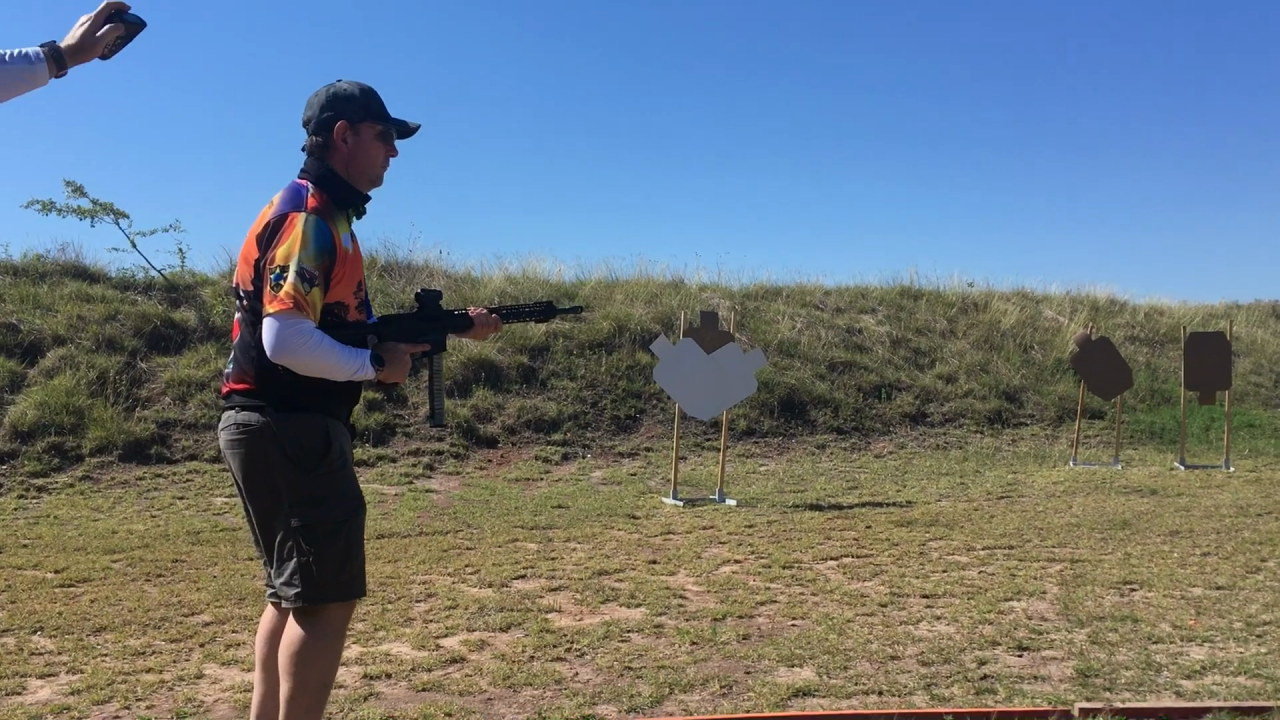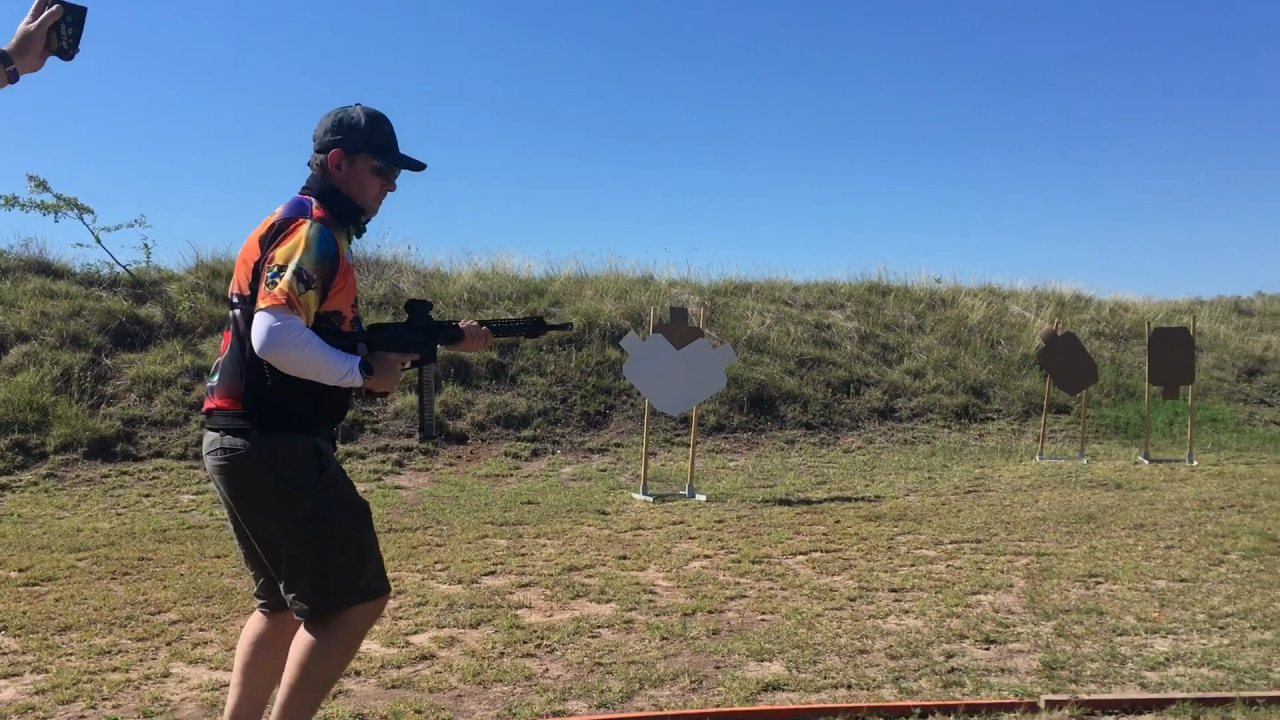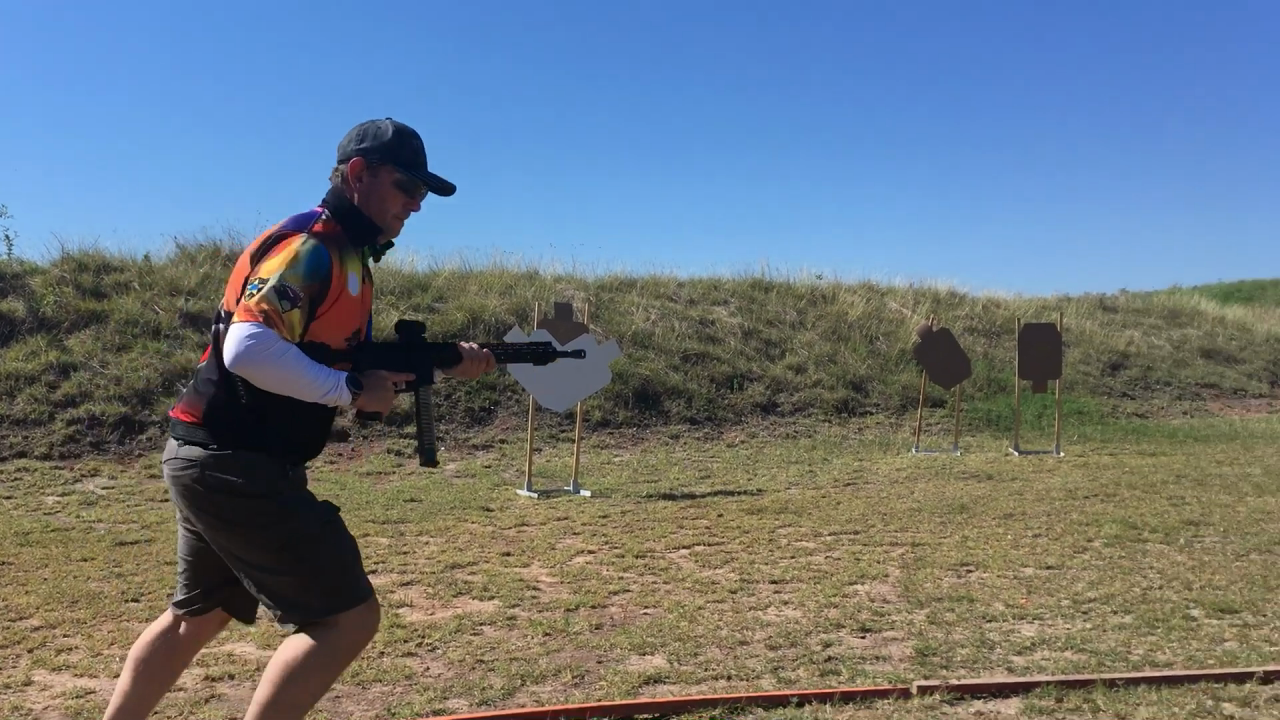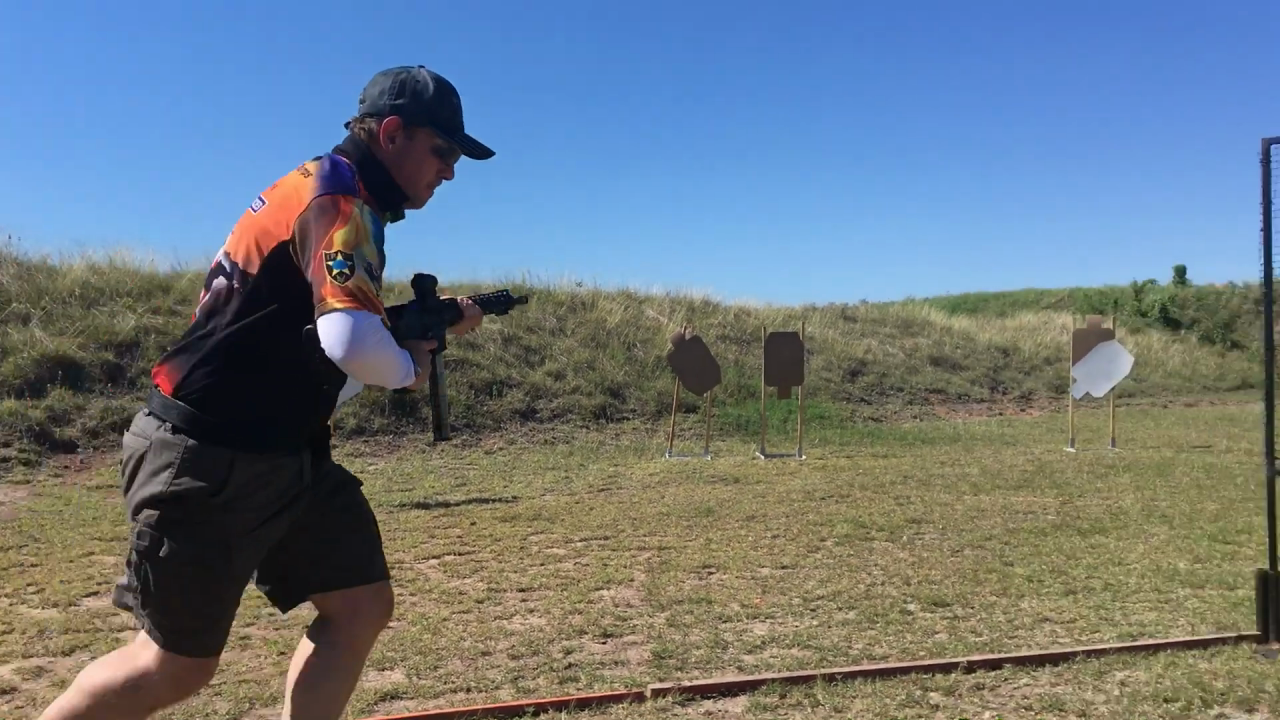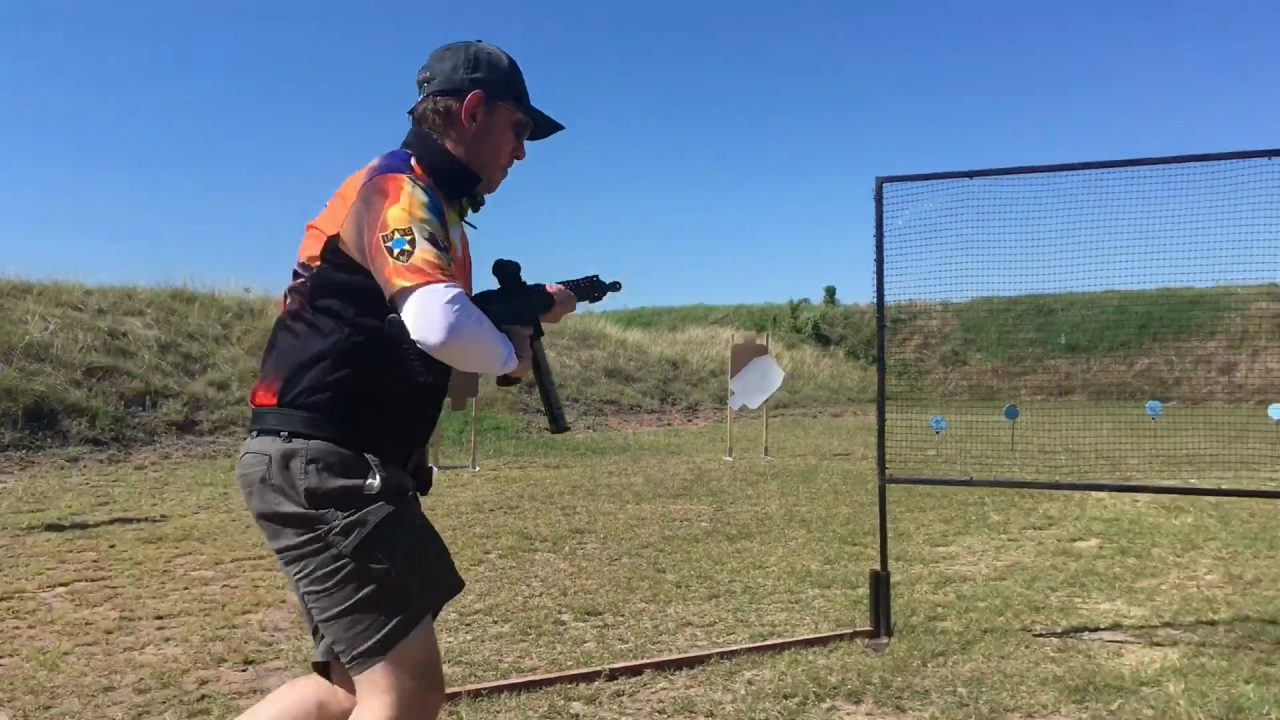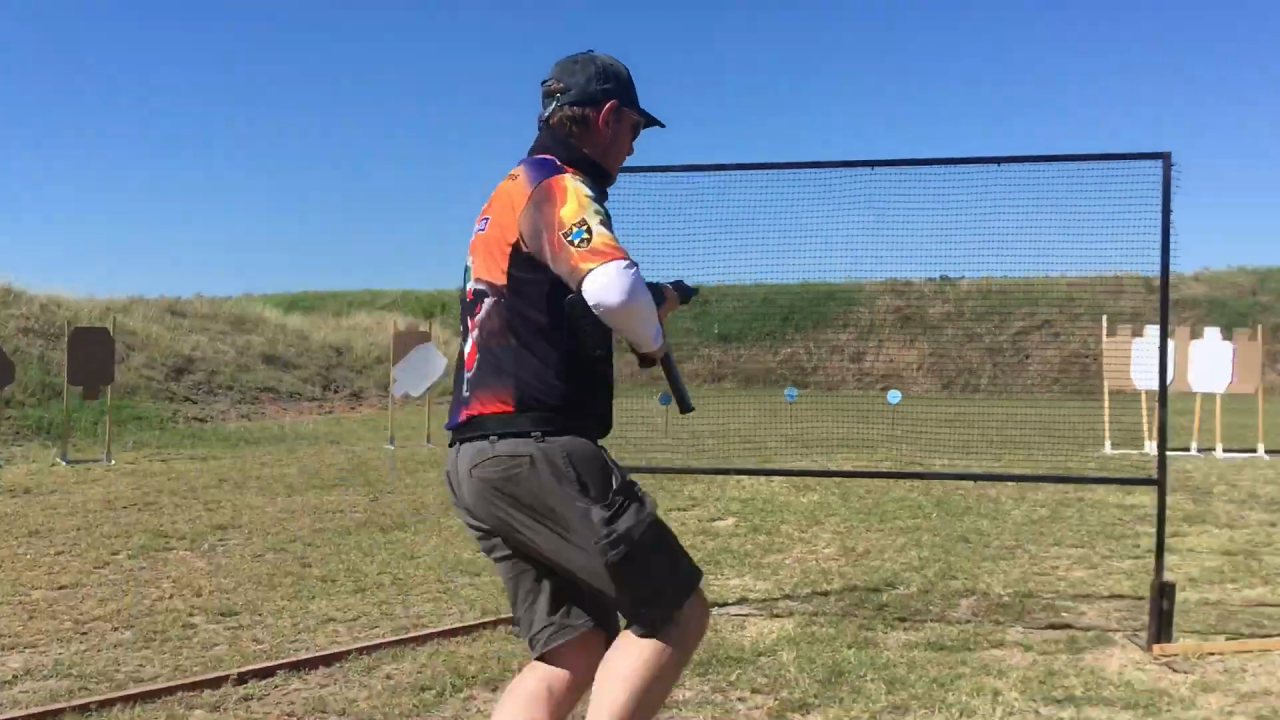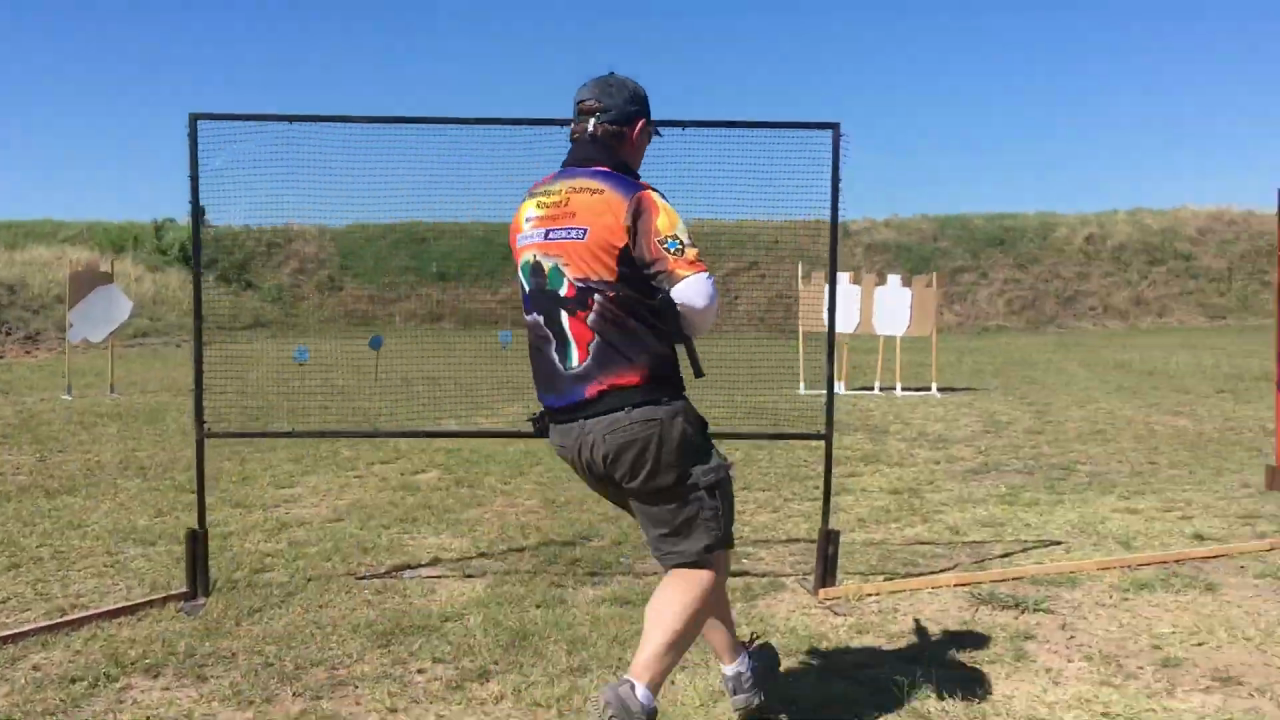
dt=0.3s
person 1, frame 1
left shoulder: (327, 216)
right shoulder: (307, 217)
left elbow: (350, 329)
right elbow: (286, 341)
left wrist: (452, 328)
right wrist: (377, 366)
left hip: (278, 432)
right hip: (290, 431)
left knee: (294, 594)
right knee: (325, 600)
person 1, frame 2
left shoulder: (308, 232)
right shoulder: (313, 231)
left elbow: (329, 342)
right elbow: (275, 338)
left wrist: (444, 342)
right wrist: (365, 371)
left hip: (244, 445)
right hip: (270, 448)
left knee: (288, 604)
right knee: (355, 601)
person 1, frame 3
left shoulder: (350, 259)
right shoulder: (307, 246)
right elbow: (248, 351)
left wrist: (447, 364)
right wrist: (351, 391)
left hip: (217, 459)
right hip: (234, 463)
left knee: (199, 613)
right knee: (347, 618)
person 1, frame 4
left shoulder: (329, 194)
right shoulder: (340, 200)
right elbow: (350, 340)
right wrist: (406, 367)
left hip: (263, 450)
right hip: (204, 450)
left knee: (361, 604)
right knee: (180, 659)
person 1, frame 5
left shoulder: (439, 205)
right shoulder: (399, 189)
left elbow: (421, 326)
right elbow: (441, 325)
right wrist: (509, 354)
left hip: (346, 466)
right hip: (319, 461)
person 1, frame 6
left shoulder: (510, 196)
right shoulder: (558, 187)
right elbow: (614, 291)
left wrist: (653, 297)
right wrist: (651, 338)
left hip: (486, 459)
right hip: (535, 452)
left knee: (571, 650)
right knee: (672, 621)
person 1, frame 7
left shoulder: (529, 209)
right shoulder: (634, 200)
right elbow: (697, 294)
right wrist: (692, 321)
left hip: (568, 427)
right hip: (639, 415)
left knee: (682, 546)
right knee: (697, 563)
left ankle: (738, 667)
